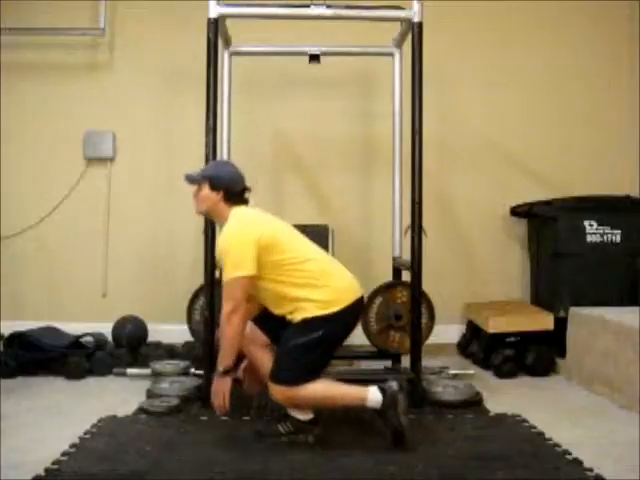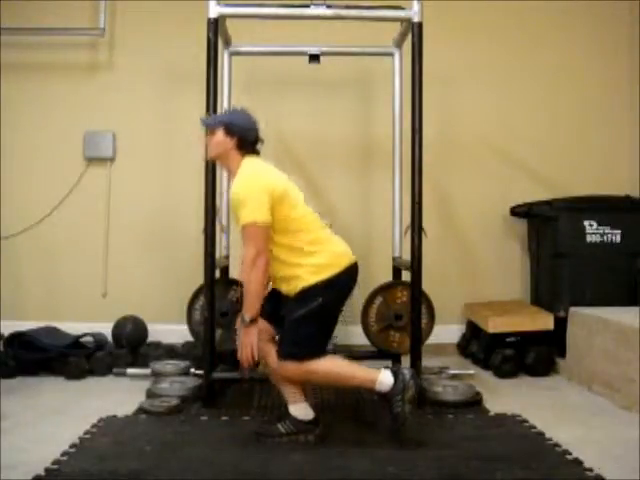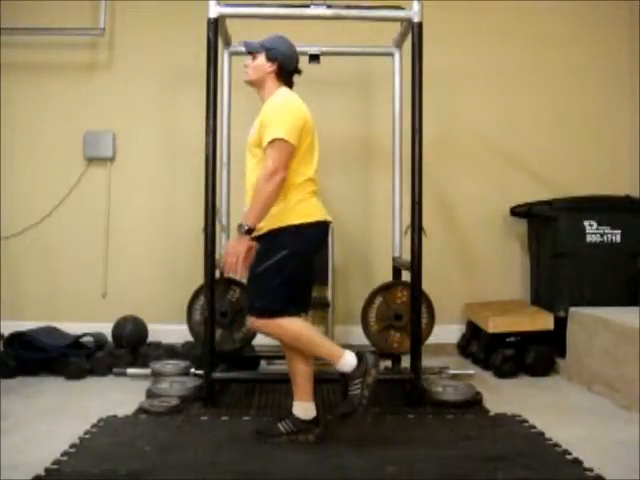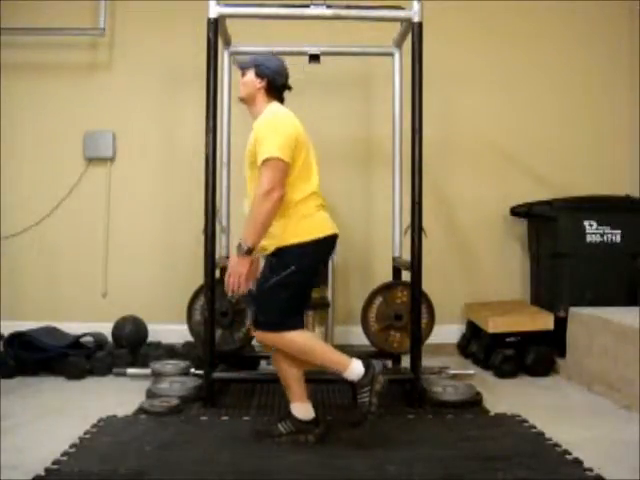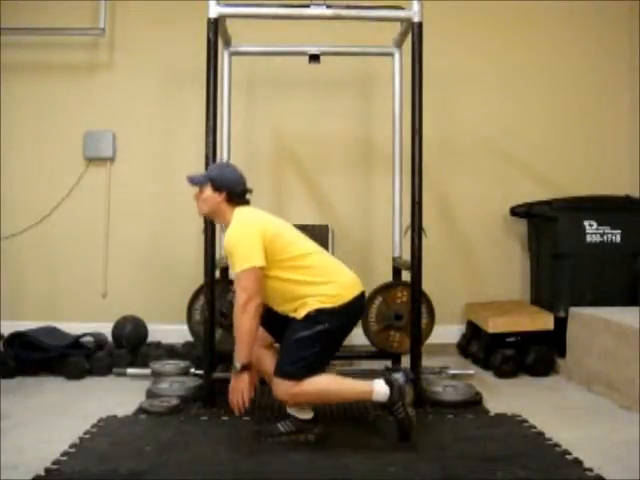
dt=0.7s
person 1, frame 1
left shoulder: (234, 234)
right shoulder: (246, 221)
left elbow: (234, 309)
right elbow: (255, 293)
left wrist: (223, 372)
right wrist: (255, 361)
left hip: (329, 305)
right hip: (325, 297)
left knee: (283, 389)
right knee: (250, 336)
left ankle: (380, 397)
right ankle: (301, 418)
person 1, frame 2
left shoulder: (248, 183)
right shoulder: (254, 173)
left elbow: (255, 258)
right elbow: (262, 253)
left wrist: (247, 321)
right wrist: (251, 319)
left hip: (323, 274)
right hip: (311, 269)
left knee: (294, 362)
right knee: (262, 335)
left ankle: (389, 381)
right ankle: (301, 417)
person 1, frame 3
left shoulder: (282, 105)
right shoulder: (276, 107)
left elbow: (274, 174)
left wrist: (243, 231)
right wrist: (256, 237)
left hip: (293, 226)
right hip: (292, 226)
left knee: (264, 316)
right knee: (287, 321)
left ankle: (352, 363)
right ankle: (304, 417)
person 1, frame 4
left shoulder: (272, 121)
right shoulder: (269, 122)
left elbow: (270, 192)
left wrist: (242, 251)
right wrist: (253, 252)
left hip: (301, 240)
right hip: (297, 239)
left knee: (269, 330)
right knee: (271, 327)
left ankle: (359, 371)
right ankle: (303, 418)
person 1, frame 5
left shoulder: (241, 231)
right shoulder: (248, 221)
left elbow: (247, 304)
right elbow: (256, 299)
left wrist: (240, 369)
right wrist: (247, 362)
left hip: (333, 300)
right hip: (321, 295)
left knee: (287, 387)
right knee: (253, 339)
left ankle: (386, 389)
right ankle: (302, 417)
